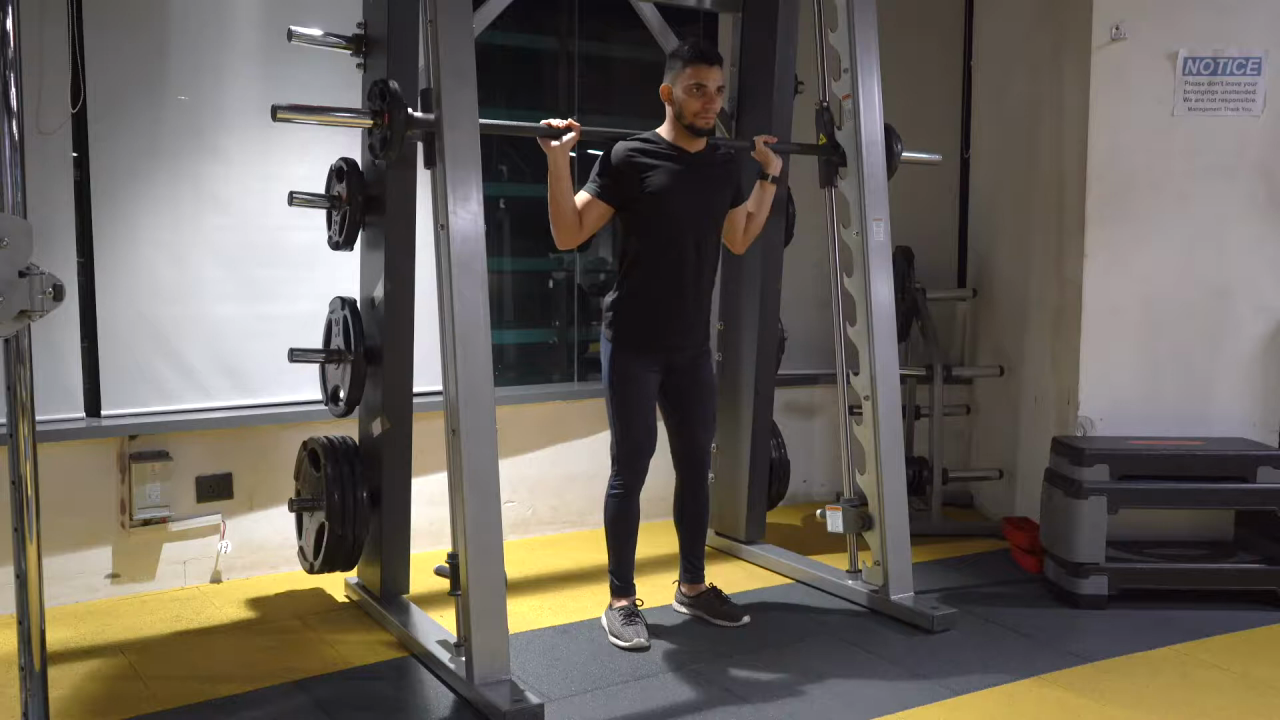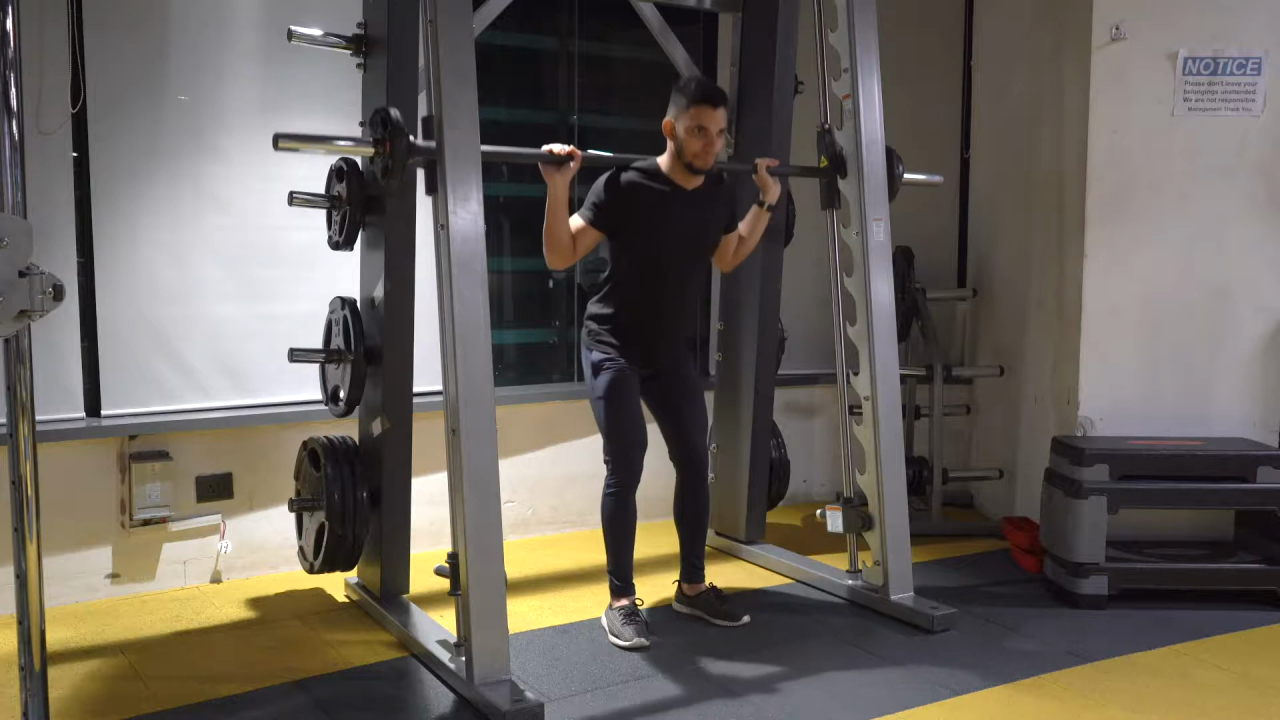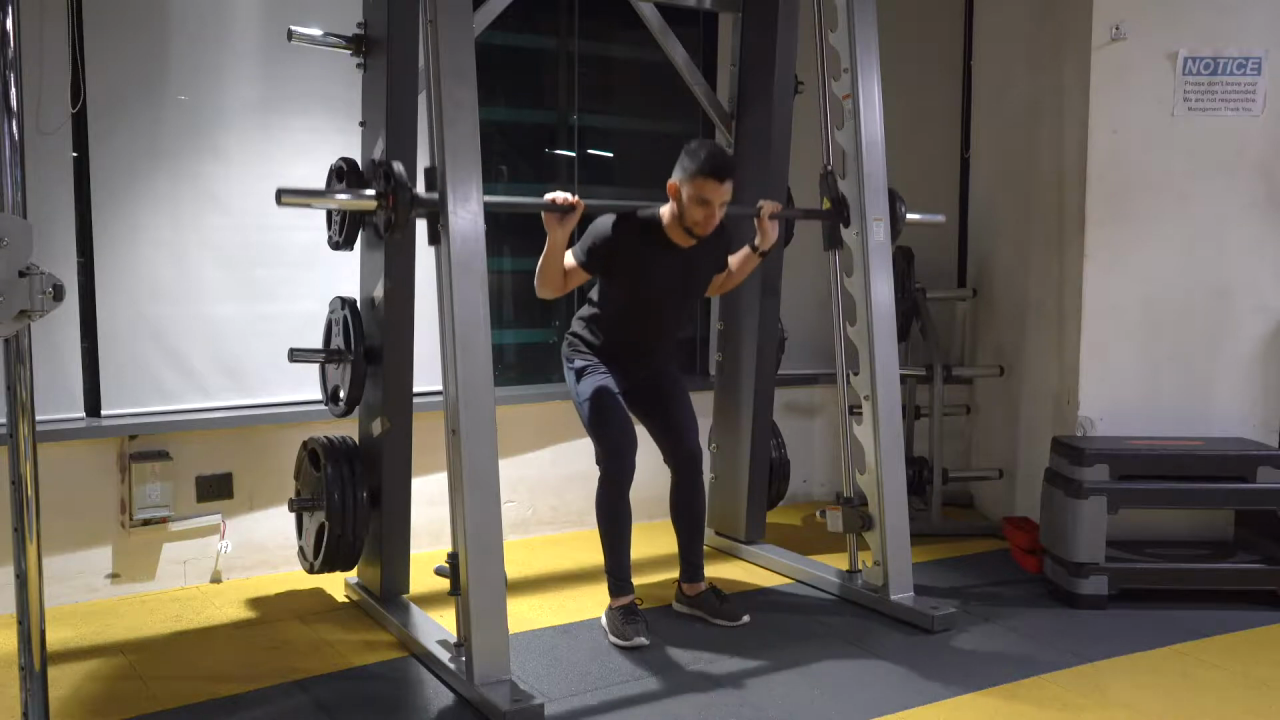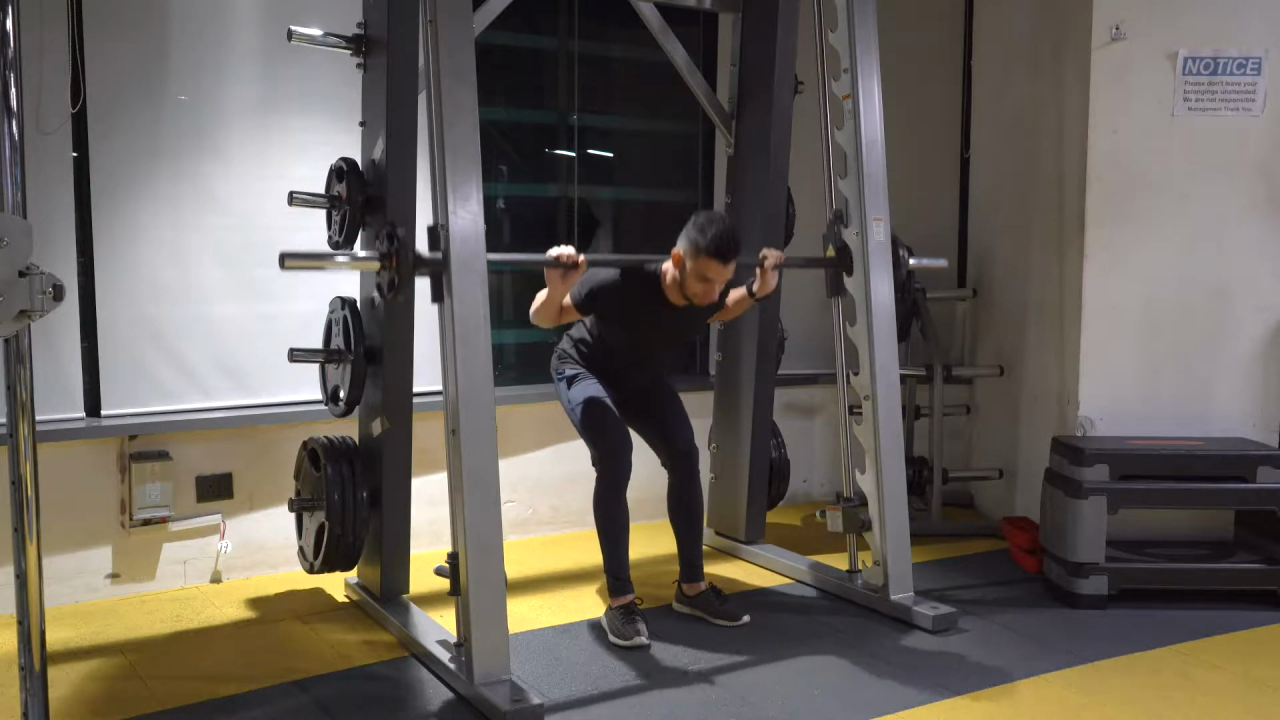
dt=0.5s
person 1, frame 1
left shoulder: (724, 166)
right shoulder: (630, 160)
left elbow: (740, 240)
right elbow: (568, 235)
left wrist: (770, 176)
right wrist: (559, 162)
left hip: (691, 346)
right hip: (634, 344)
left knee: (695, 463)
right knee: (632, 468)
left ankle: (692, 586)
right ankle: (621, 600)
person 1, frame 2
left shoulder: (719, 193)
right shoulder: (625, 188)
left elbow: (727, 258)
right elbow: (558, 257)
left wrist: (766, 202)
right wrist: (558, 188)
left hip: (672, 351)
right hip: (613, 348)
left knee: (694, 459)
right knee: (626, 464)
left ankle: (693, 586)
right ankle: (621, 601)
person 1, frame 3
left shoulder: (714, 239)
right shoulder: (620, 233)
left elbow: (716, 284)
right elbow: (548, 289)
left wrist: (761, 244)
right wrist: (557, 236)
left hip: (655, 361)
right hip: (596, 358)
left knee: (688, 458)
right knee: (619, 461)
left ankle: (692, 586)
right ankle: (620, 601)
person 1, frame 4
left shoulder: (708, 291)
right shoulder: (620, 284)
right elbow: (542, 319)
left wrist: (758, 289)
right wrist: (556, 291)
left hip: (643, 376)
right hip: (584, 371)
left knee: (684, 455)
right knee: (616, 457)
left ankle: (692, 586)
right ankle: (620, 600)
